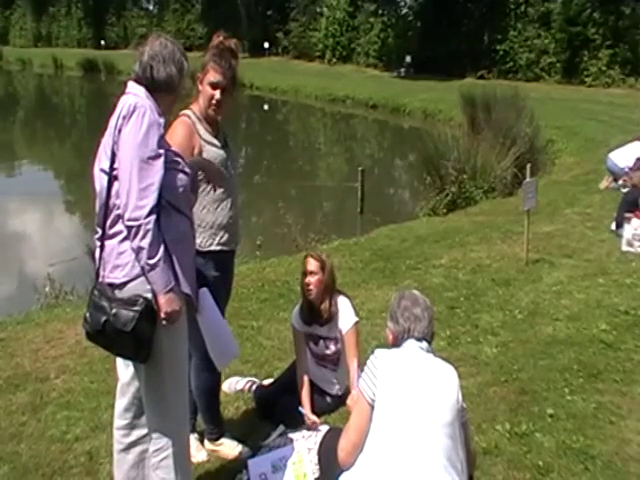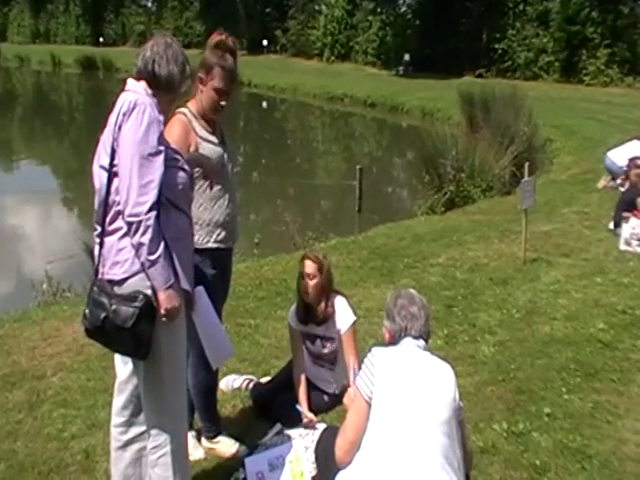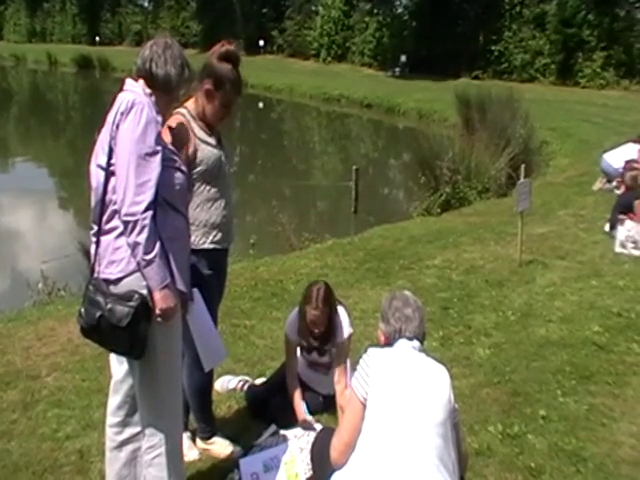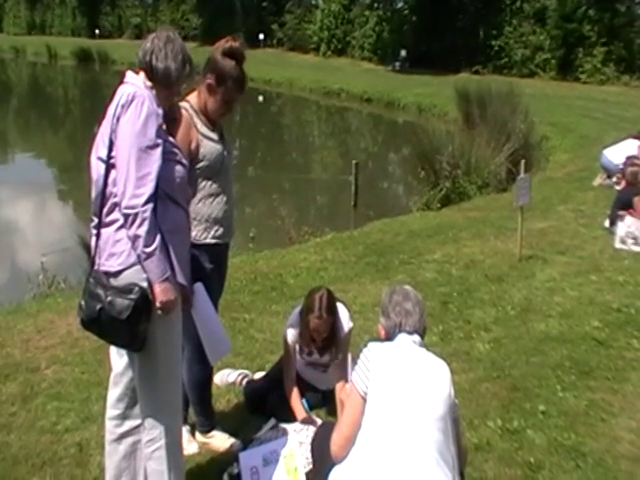
dt=0.4s
person 1, frame 1
left shoulder: (127, 114)
right shoulder: (141, 114)
right elbow: (140, 213)
right wrist: (165, 285)
left hip: (130, 276)
right hip: (147, 279)
left knee: (136, 398)
right knee: (165, 403)
person 1, frame 2
left shoulder: (125, 111)
right shoulder: (141, 110)
right elbow: (140, 209)
right wrist: (164, 281)
left hip: (128, 272)
right hip: (146, 275)
left knee: (134, 396)
right knee: (163, 400)
person 1, frame 3
left shoulder: (123, 111)
right shoulder: (139, 110)
right elbow: (137, 208)
right wrist: (160, 281)
left hip: (123, 272)
right hip: (142, 275)
left knee: (129, 397)
right knee: (159, 401)
person 1, frame 4
left shoulder: (124, 103)
right shoulder: (140, 103)
right elbow: (137, 201)
right wrist: (160, 273)
left hip: (124, 264)
right hip: (142, 268)
left knee: (129, 390)
right knee: (159, 395)
person 2, frame 1
left shoulder: (216, 128)
right shoulder: (185, 129)
left hip: (222, 253)
right hip: (199, 257)
left knee: (197, 347)
right knee: (204, 349)
left ankle: (188, 429)
right ankle: (214, 434)
person 2, frame 2
left shoulder: (214, 125)
right shoulder: (181, 127)
left hip: (219, 251)
right hip: (196, 255)
left knee: (198, 345)
right knee: (201, 346)
left ankle: (186, 426)
right ankle: (210, 432)
person 2, frame 3
left shoulder: (209, 127)
right shoulder: (181, 128)
left hip: (214, 252)
right hip: (193, 255)
left knee: (195, 343)
right knee: (196, 346)
left ankle: (180, 427)
right ankle: (206, 433)
person 2, frame 4
left shoulder: (210, 122)
right shoulder: (184, 122)
left hip: (214, 246)
right hip: (194, 250)
left knee: (196, 337)
right knee: (197, 340)
left ankle: (180, 421)
right ankle: (205, 426)
person 3, frame 1
left shoulder: (381, 361)
right shoulder: (450, 375)
left elbow: (345, 456)
right elbow: (468, 462)
left wrist: (356, 413)
left knee: (332, 440)
person 3, frame 2
left shoulder: (379, 359)
right shoulder: (446, 373)
left elbow: (343, 454)
right elbow: (465, 461)
left wrist: (353, 410)
left knee: (329, 439)
person 3, frame 3
left shoulder: (374, 360)
right shoulder: (441, 375)
left elbow: (338, 455)
right elbow: (460, 464)
left wrist: (347, 412)
left knee: (325, 440)
person 3, frame 4
left shoulder: (374, 355)
right shoulder: (442, 370)
left elbow: (338, 449)
right elbow: (460, 458)
left wrist: (347, 405)
left knee: (325, 434)
person 4, frame 1
left shoulder: (343, 309)
right shoulder: (300, 312)
left elbow: (352, 363)
right elbow: (302, 364)
right wrist: (307, 411)
left hip: (335, 388)
right hip: (310, 372)
left knee: (286, 415)
right knee: (265, 403)
left ankle: (258, 386)
right ankle: (255, 386)
person 4, frame 2
left shoulder: (340, 310)
right shoulder: (297, 311)
left elbow: (351, 363)
right elbow: (298, 363)
right wrist: (304, 408)
left hip: (332, 386)
right hip: (307, 371)
left knee: (283, 413)
right knee: (261, 401)
left ankle: (254, 384)
right ankle: (252, 384)
person 4, frame 3
left shoulder: (340, 321)
right shoulder: (295, 319)
left elbow: (340, 379)
right elbow: (291, 373)
right wrist: (301, 413)
left hip: (326, 389)
right hip: (302, 371)
left knee: (280, 415)
right knee: (256, 403)
right ankle: (247, 385)
person 4, frame 4
left shoulder: (341, 319)
right shoulder: (295, 323)
left elbow: (340, 374)
right elbow: (289, 378)
right wrist: (301, 415)
left hip: (326, 383)
right hip: (300, 366)
right knee: (254, 398)
right ankle: (245, 379)
